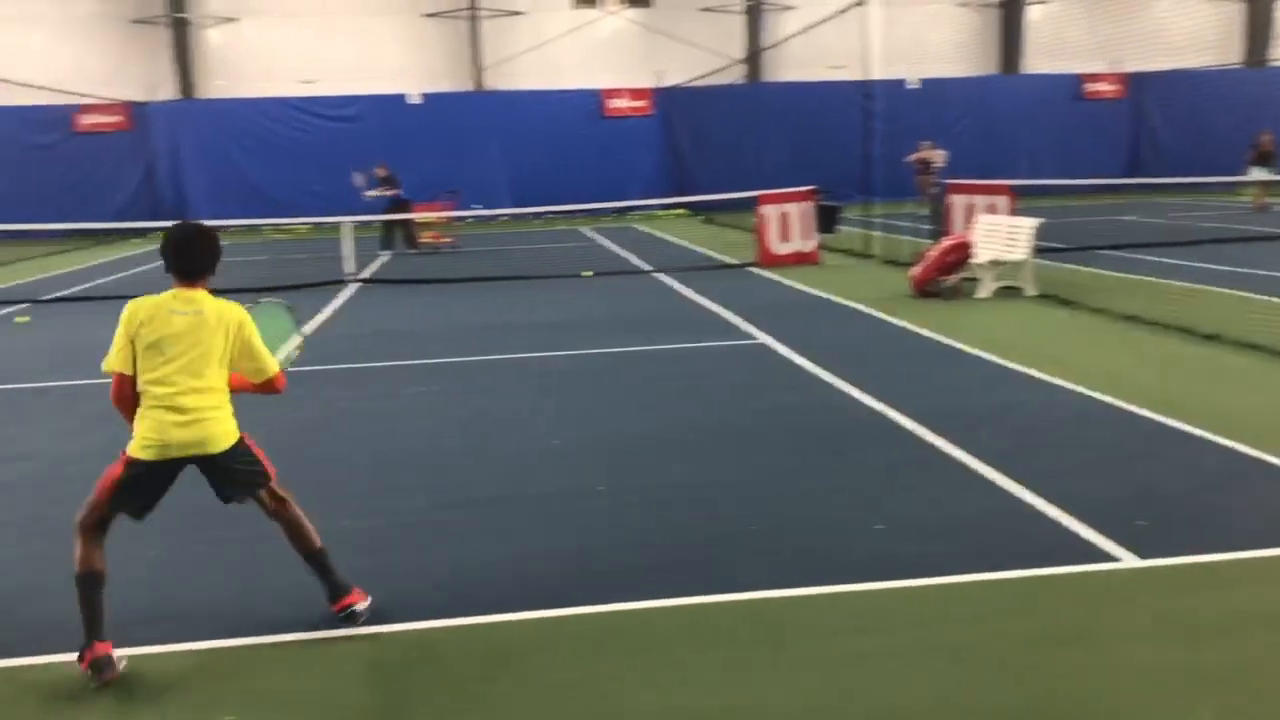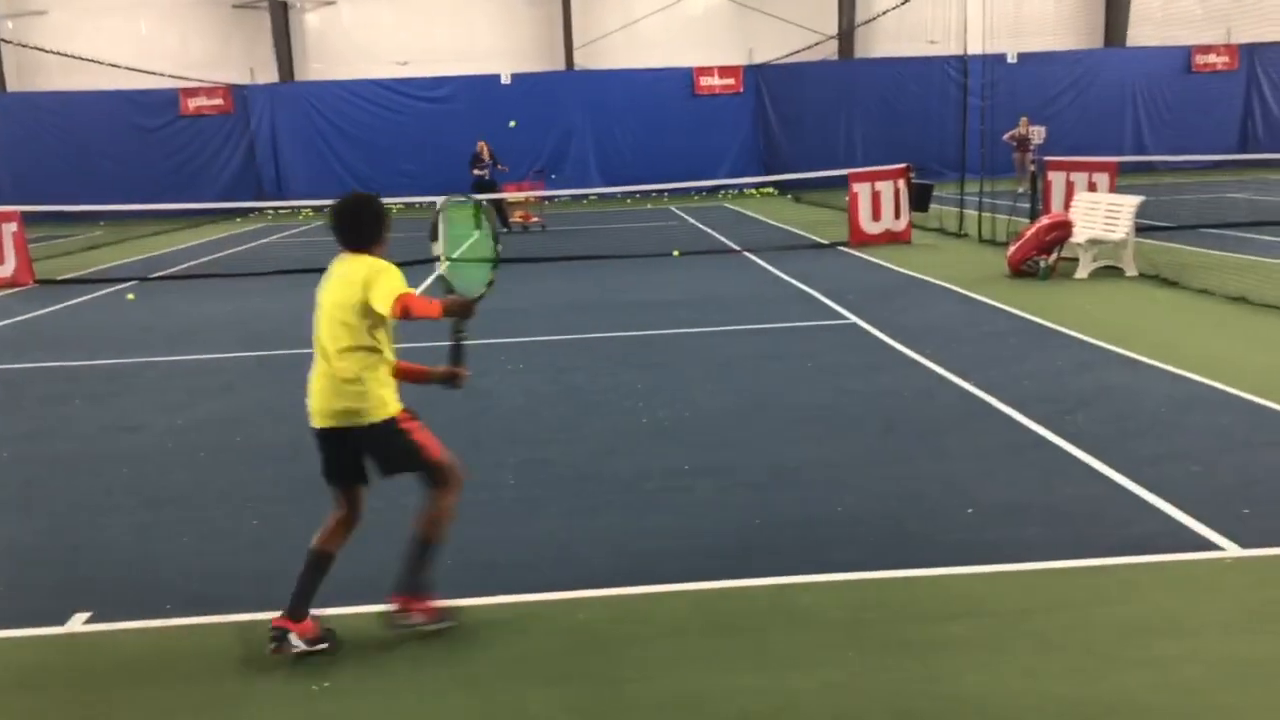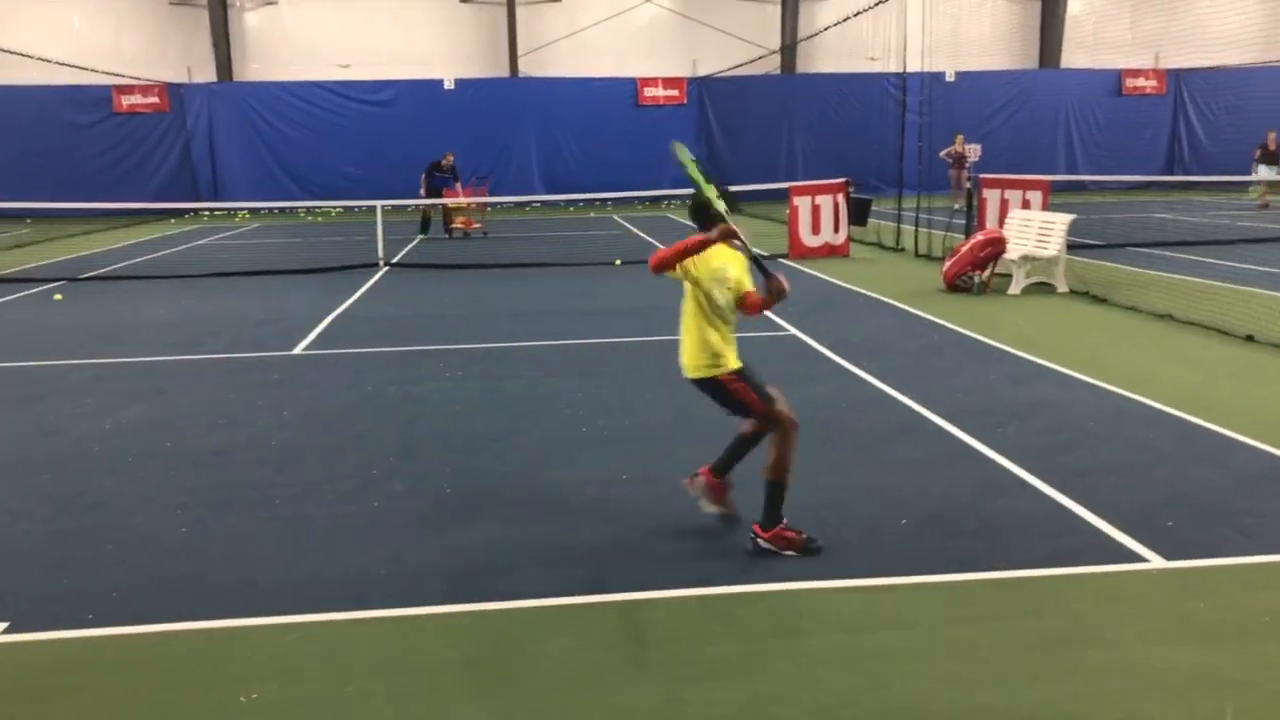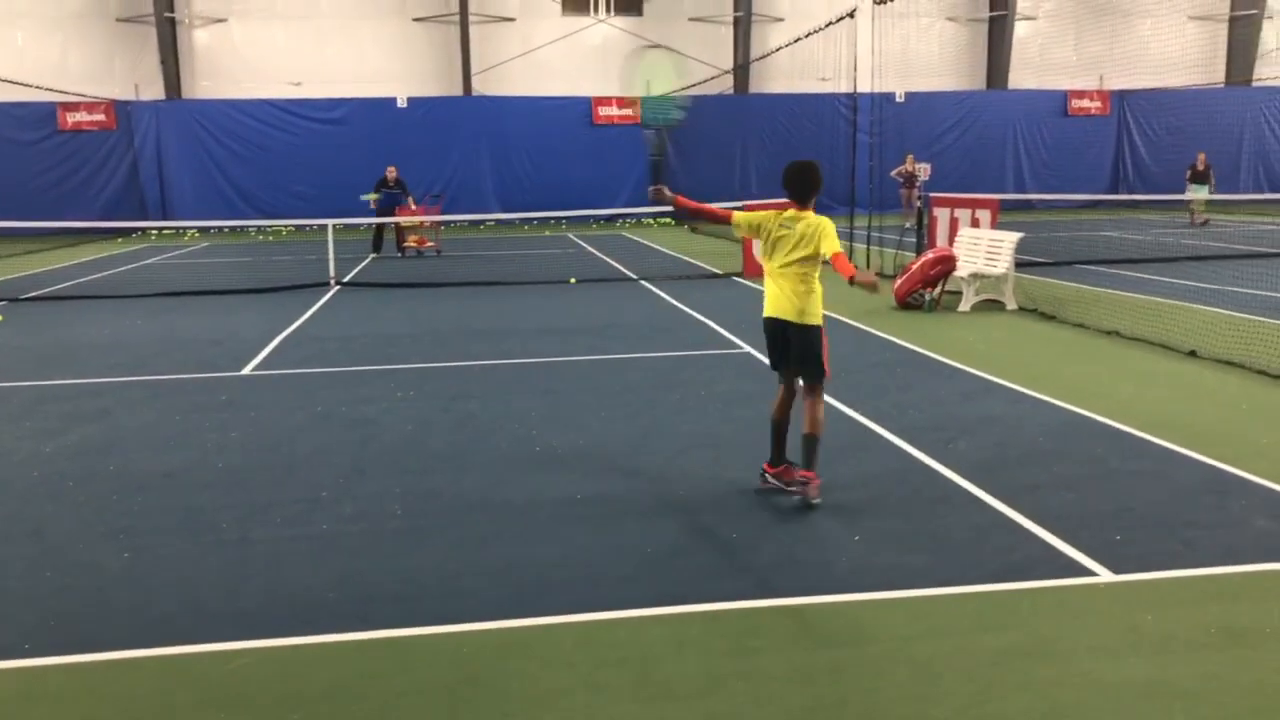
dt=0.7s
person 1, frame 1
left shoulder: (136, 312)
right shoulder: (234, 316)
left elbow: (121, 393)
right elbow: (273, 383)
left hip: (155, 442)
right hip: (218, 435)
left knee: (89, 527)
right knee: (280, 504)
left ankle: (96, 647)
right ankle: (342, 597)
person 1, frame 2
left shoulder: (331, 279)
right shoulder: (377, 271)
right elbow: (407, 306)
left wrist: (434, 375)
right wrist: (448, 307)
left hip: (325, 407)
right hip: (371, 407)
left knee: (347, 511)
right knee: (448, 479)
left ankle: (293, 621)
right ankle: (411, 597)
person 1, frame 3
left shoulder: (734, 257)
right shoulder: (696, 254)
left elbow: (753, 305)
right elbow: (656, 263)
left wrist: (775, 292)
right wrist: (703, 240)
left hip: (725, 359)
right hip: (712, 364)
left knee: (769, 412)
right knee: (785, 423)
left ankle: (711, 477)
right ankle: (769, 529)
person 1, frame 4
left shoulder: (769, 221)
right shoulder: (821, 226)
left elbow: (720, 216)
right elbow: (837, 257)
left wrist: (671, 199)
right wrist: (855, 275)
left hip: (774, 314)
right hip: (805, 317)
left knee: (787, 387)
right knee: (813, 393)
left ankle: (776, 465)
right ankle: (807, 474)
